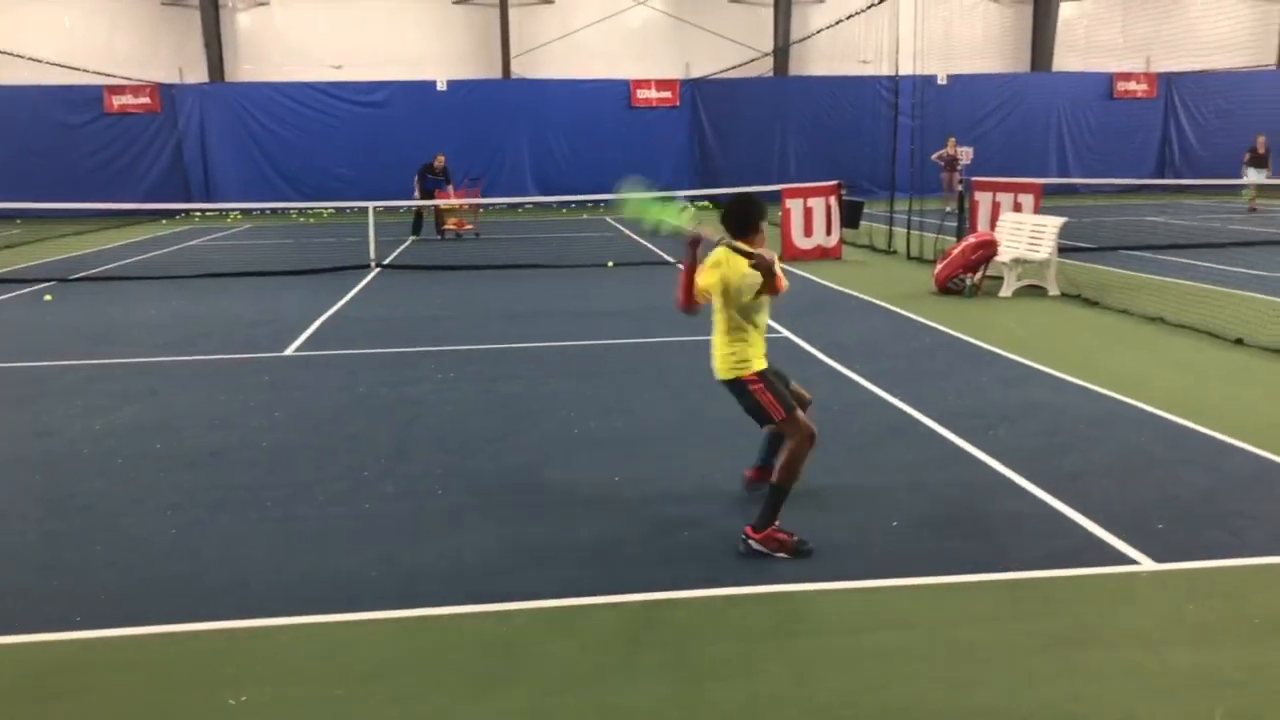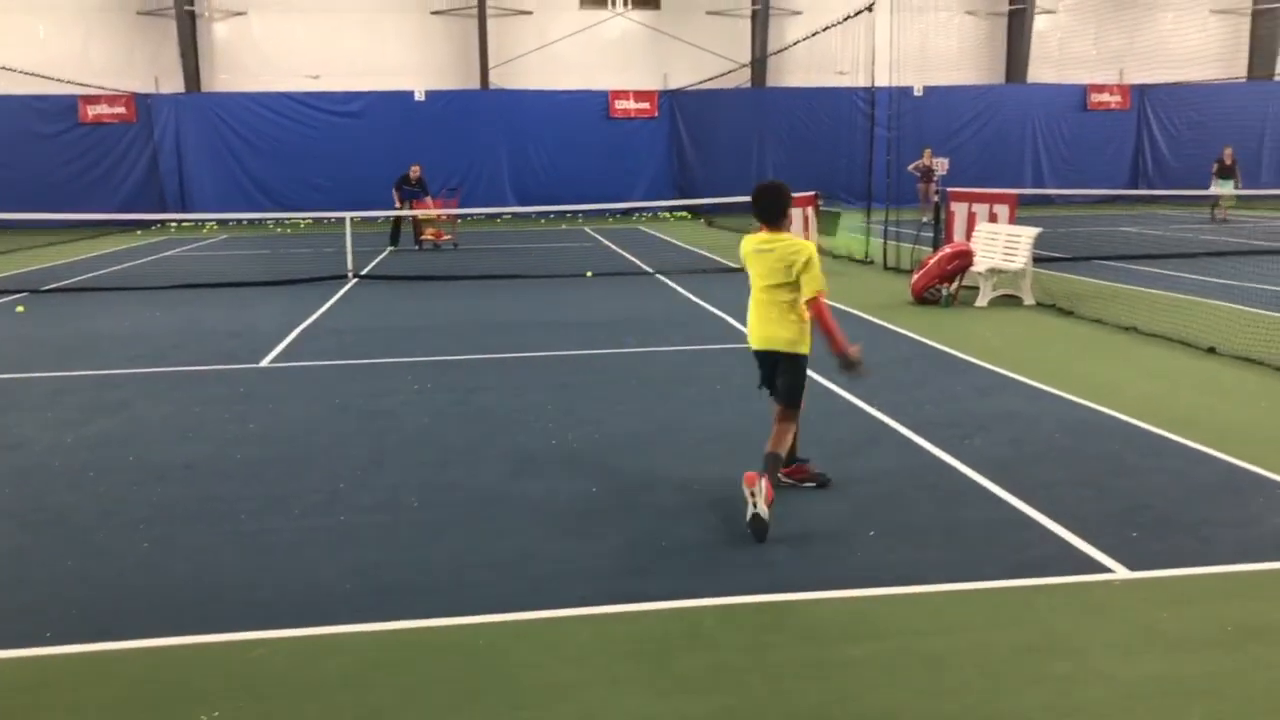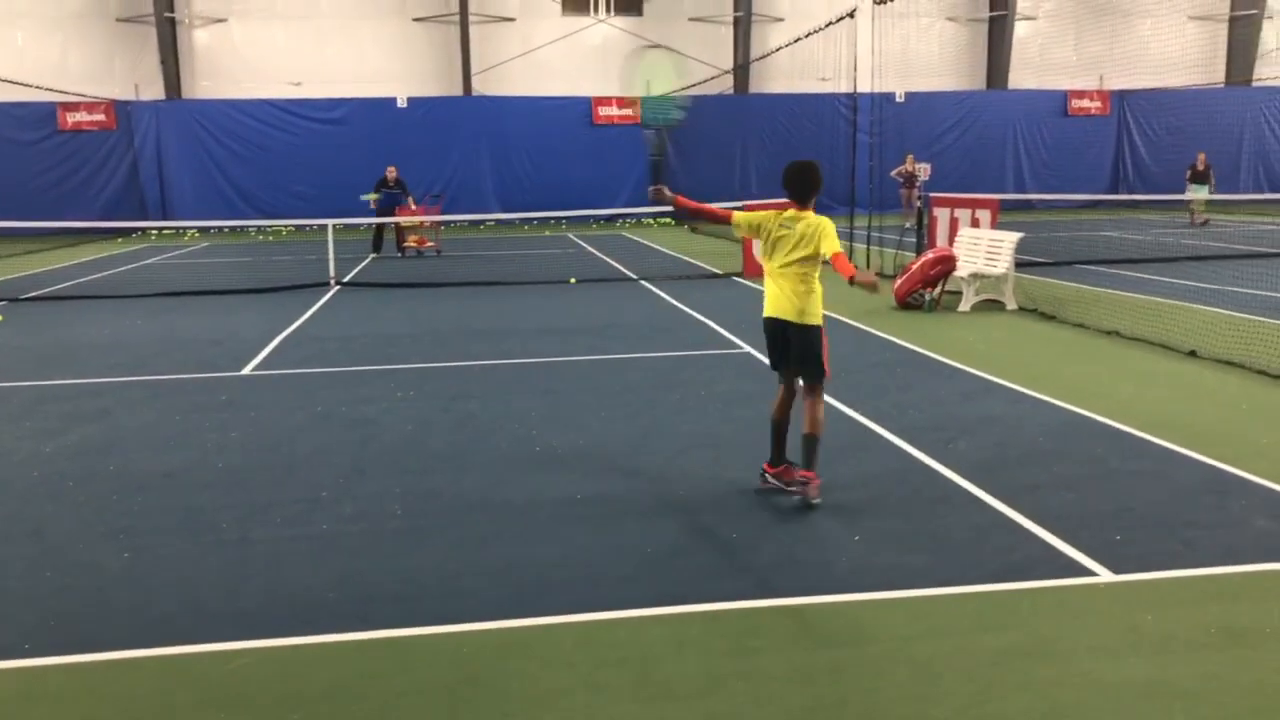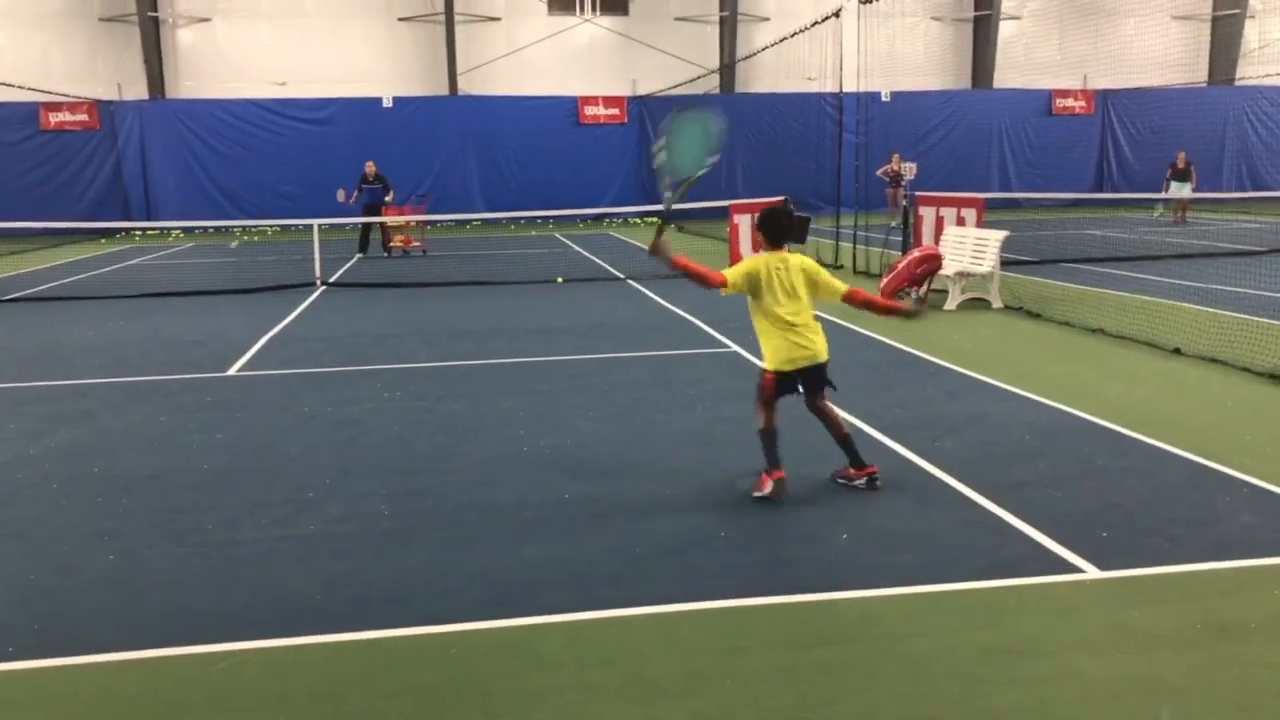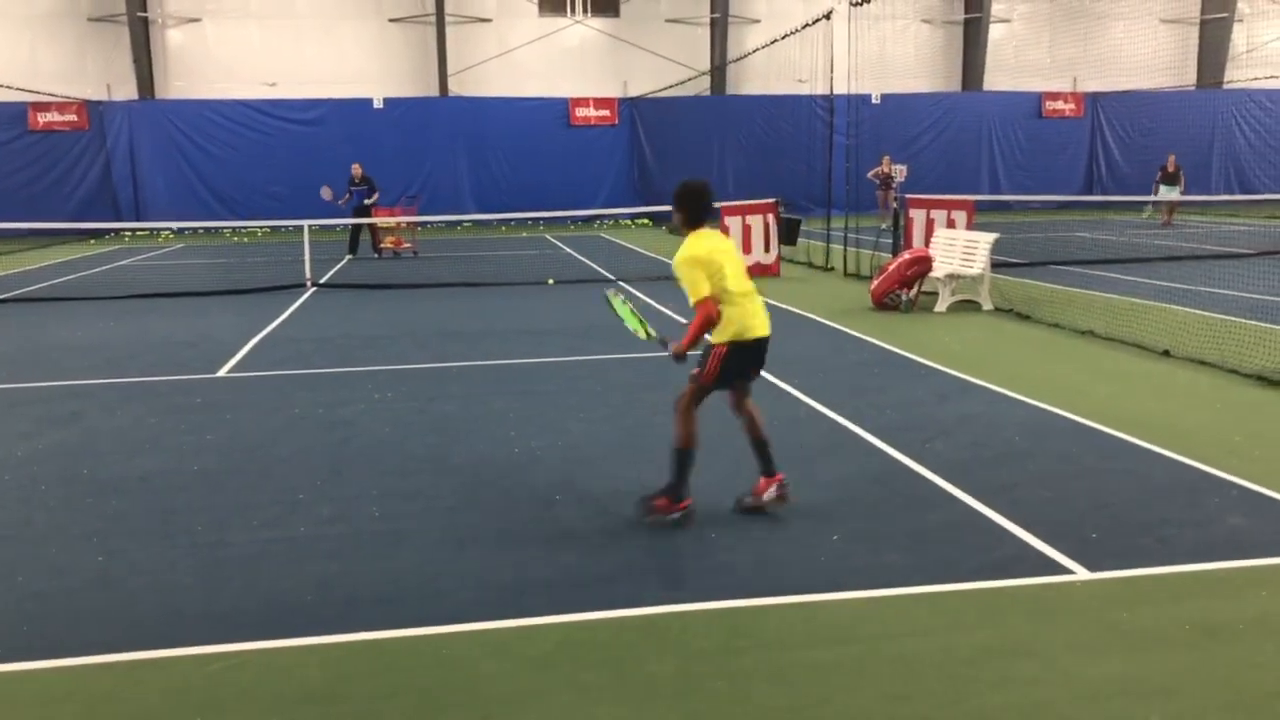
dt=0.3s
person 1, frame 1
left shoulder: (762, 259)
right shoulder: (719, 261)
left elbow: (776, 286)
right elbow: (689, 305)
left wrist: (768, 267)
right wrist: (690, 262)
left hip: (753, 360)
right hip: (741, 365)
left knee: (800, 401)
right knee: (802, 434)
left ankle: (762, 472)
right ankle: (761, 531)
person 1, frame 2
left shoulder: (751, 246)
right shoulder: (803, 249)
right elbow: (814, 304)
right wrist: (842, 349)
left hip: (759, 339)
right hip: (788, 343)
left knee: (790, 407)
right knee: (786, 419)
left ankle: (791, 464)
right ankle: (763, 481)
person 1, frame 3
left shoulder: (769, 221)
right shoulder: (821, 226)
left elbow: (720, 216)
right elbow: (837, 257)
left wrist: (671, 199)
right wrist: (855, 275)
left hip: (774, 314)
right hip: (805, 317)
left knee: (787, 387)
right knee: (813, 393)
left ankle: (776, 465)
right ankle: (807, 474)
person 1, frame 4
left shoulder: (754, 269)
right shoulder: (806, 266)
left elbow: (717, 281)
right elbow: (852, 297)
left wrist: (669, 257)
right wrist: (896, 307)
left hip: (782, 357)
right hip: (815, 352)
left knee: (765, 401)
right knee: (818, 404)
left ankle: (772, 473)
right ankle: (861, 468)
person 1, frame 5
left shoulder: (688, 254)
right shoulder: (722, 242)
left elbow: (708, 311)
left wrist: (684, 346)
left hip: (733, 333)
right hip: (758, 327)
left knee: (686, 404)
right knee: (740, 399)
left ankle: (675, 497)
right ankle: (770, 480)
